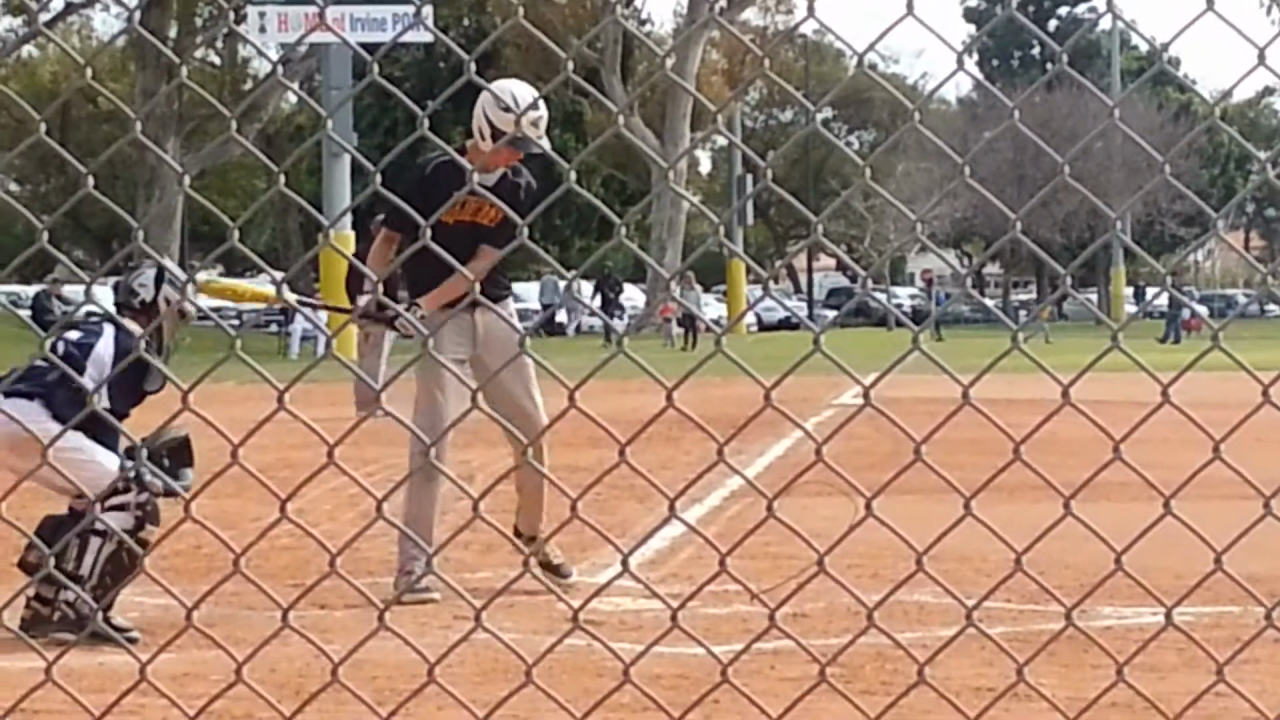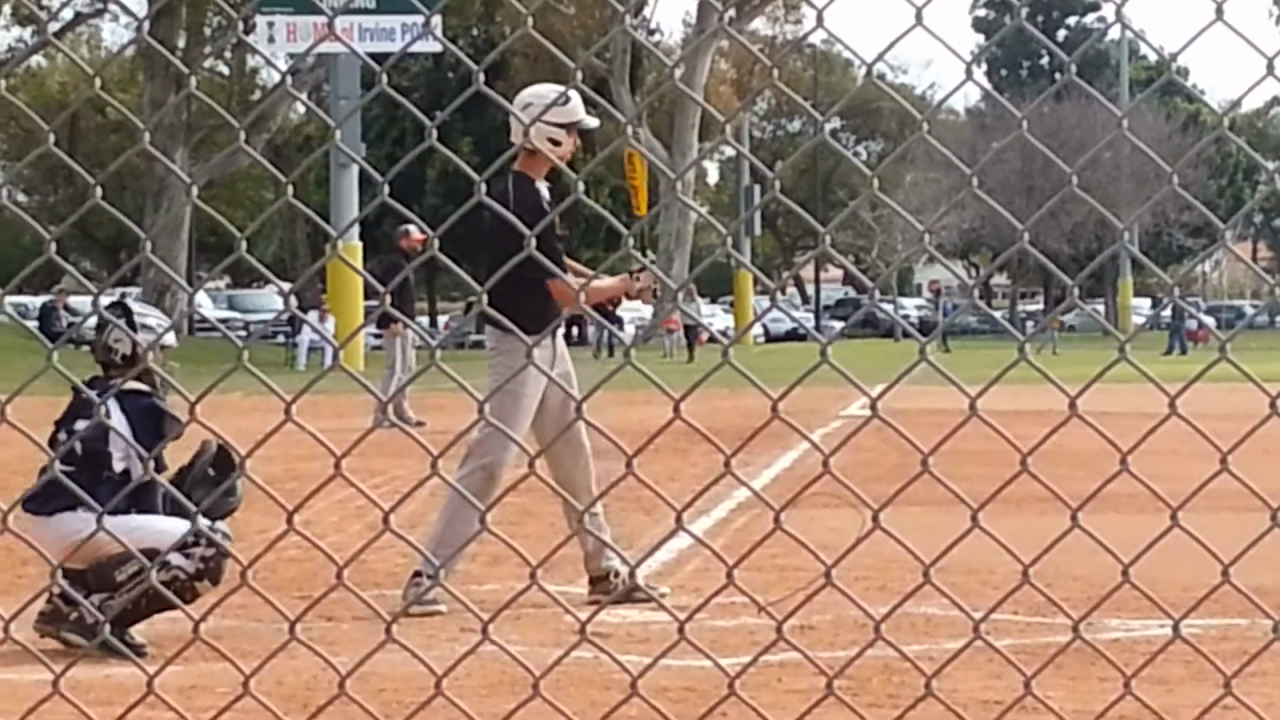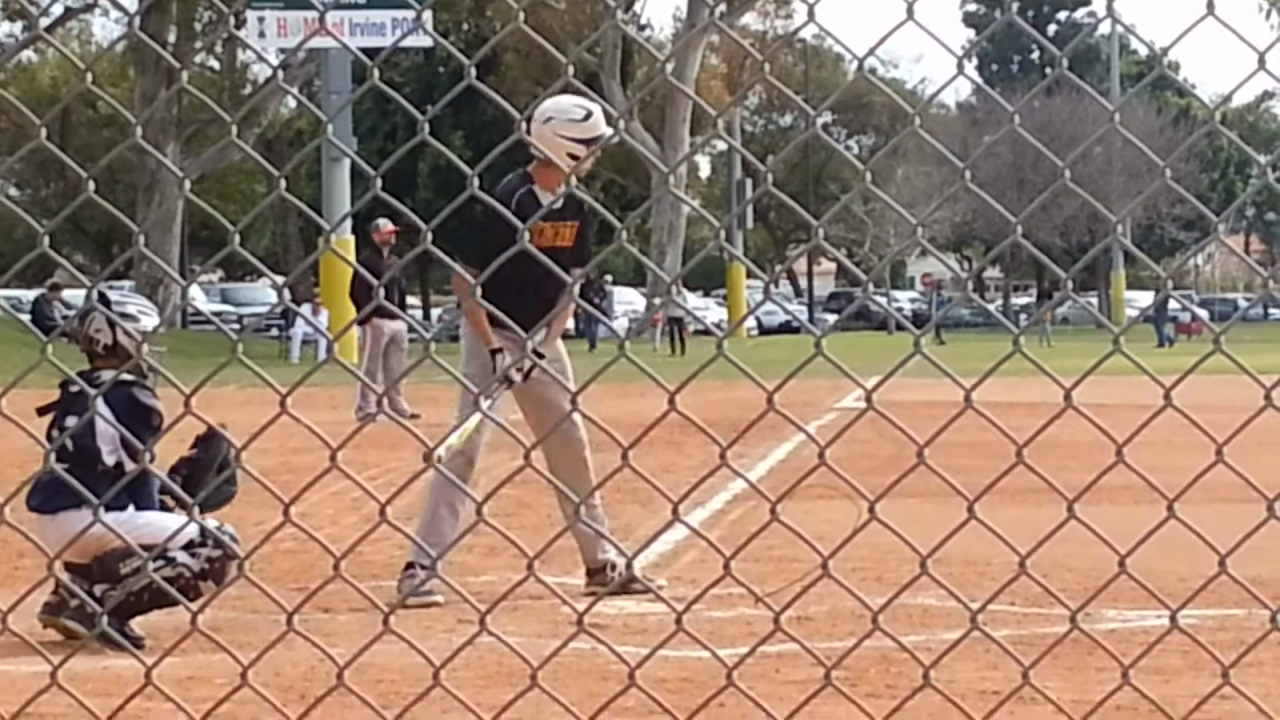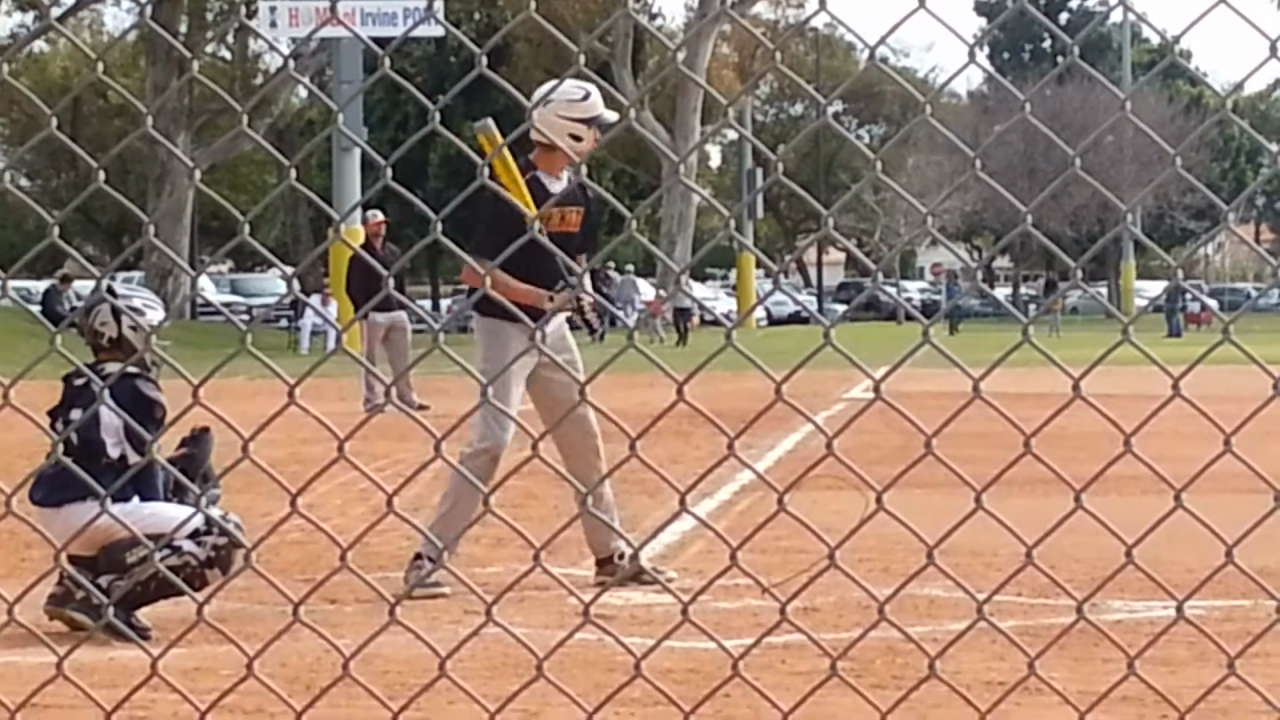
dt=0.7s
person 1, frame 1
left shoulder: (519, 189)
right shoulder: (434, 174)
left elbow: (480, 265)
right elbow: (390, 236)
left wrist: (424, 304)
right wrist: (366, 289)
left hip: (494, 313)
right hip: (438, 320)
left knee: (532, 425)
right knee: (433, 439)
left ankle: (531, 532)
right ankle: (414, 564)
person 1, frame 2
left shoulder: (539, 191)
right shoulder: (518, 201)
right elbow: (563, 293)
left wrist: (612, 280)
right wrist: (621, 285)
left hip: (547, 340)
right hip: (517, 343)
left knee: (575, 456)
right knee: (490, 459)
left ankle: (605, 571)
right ankle: (427, 575)
person 1, frame 3
left shoulder: (577, 208)
right shoulder: (510, 200)
left elbow: (570, 284)
right elbow: (464, 279)
left wrist: (542, 346)
right wrist: (494, 347)
left hip: (540, 334)
right hip: (491, 335)
left knee: (572, 446)
right knee: (466, 447)
left ankle: (603, 564)
right ankle: (419, 567)
person 1, frame 4
left shoulder: (579, 192)
right elbow: (475, 270)
left wrist: (579, 294)
right wrist: (542, 296)
left hip: (551, 329)
right hip: (503, 328)
left knee: (583, 437)
right knee: (491, 441)
left ankle: (613, 555)
right ankle: (427, 558)
person 2, frame 1
left shoulder: (99, 333)
right shoulder: (127, 346)
left elbow: (94, 429)
right elbow: (100, 426)
left wrist: (132, 467)
right wrist: (138, 474)
left knee: (103, 496)
right knee: (133, 494)
left ankle: (47, 602)
right ankle: (73, 611)
person 2, frame 2
left shoulder: (90, 397)
right shoulder: (141, 406)
right elbow: (143, 490)
left wrist: (181, 493)
left hip: (50, 523)
right hip: (76, 523)
right knee: (210, 542)
left ankle: (68, 601)
right ankle: (95, 615)
person 2, frame 3
left shoulder: (80, 391)
right shoulder: (127, 396)
right elbow: (138, 480)
left wrist: (175, 483)
left hip: (56, 519)
right hip: (83, 519)
right knee: (217, 545)
left ankle: (74, 593)
right ankle: (100, 603)
person 2, frame 4
left shoulder: (82, 383)
right shoulder: (132, 389)
right elbow: (143, 472)
left wrist: (175, 471)
left hip: (59, 510)
right hip: (87, 511)
right knee: (222, 535)
left ankle: (78, 582)
right ankle: (106, 593)
person 3, frame 1
left shoulder: (359, 253)
left elbow: (349, 283)
right elbow: (392, 288)
left wrist: (357, 306)
left knee: (367, 358)
right knee: (376, 361)
left ankle: (363, 401)
right ankle: (372, 405)
person 3, frame 2
left shoulder: (405, 264)
right shoulder: (395, 264)
right elbow: (388, 294)
right wrist: (394, 321)
left hip: (404, 325)
right hip: (396, 325)
left knee: (406, 370)
right knee: (396, 369)
left ankle: (402, 412)
right ankle: (381, 414)
person 3, frame 3
left shoulder: (395, 261)
right shoulder: (366, 261)
right elbow: (357, 293)
left wrist: (403, 316)
right wrist: (367, 316)
left hip: (397, 321)
right hip: (375, 321)
left knee: (397, 368)
right knee: (370, 367)
left ankle: (397, 405)
right ankle: (366, 408)
person 3, frame 4
left shoulder: (393, 251)
right shoulder: (360, 255)
right elbow: (353, 288)
left wrist: (405, 308)
right wrist: (363, 311)
left hip: (397, 312)
right hip: (373, 314)
left knee: (402, 358)
right knee: (370, 359)
left ankle: (407, 397)
right ankle: (373, 399)
